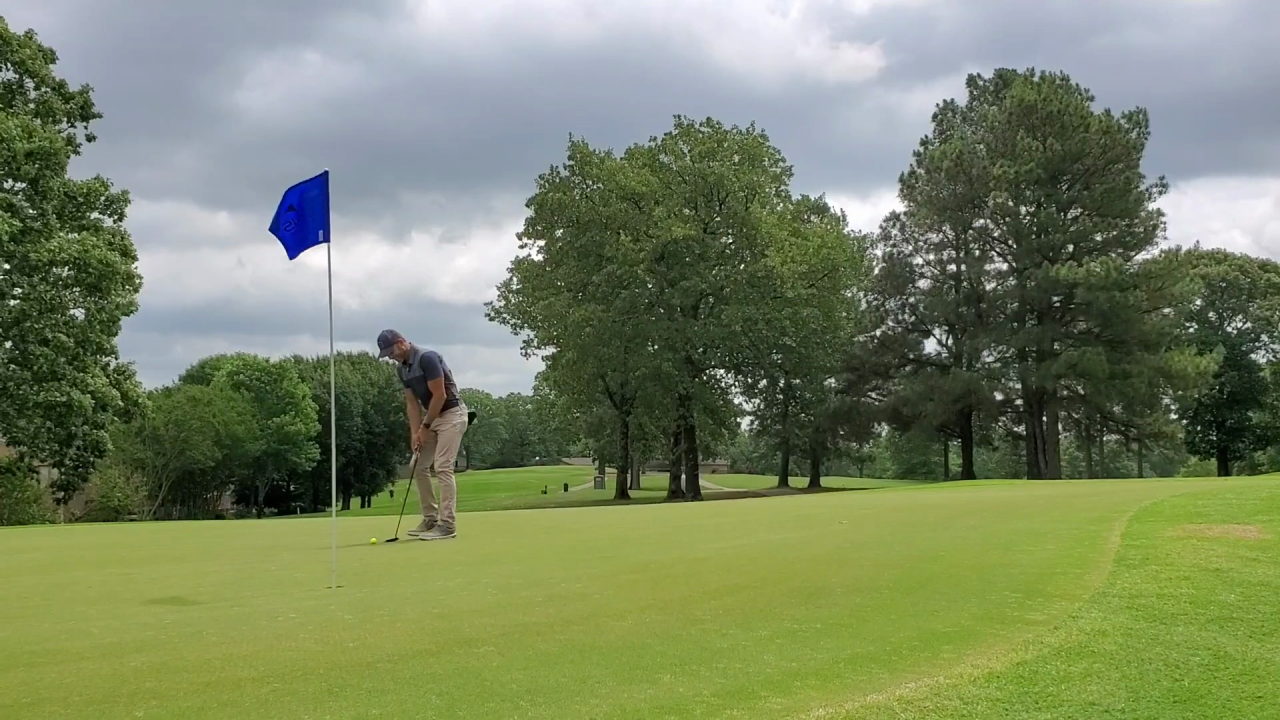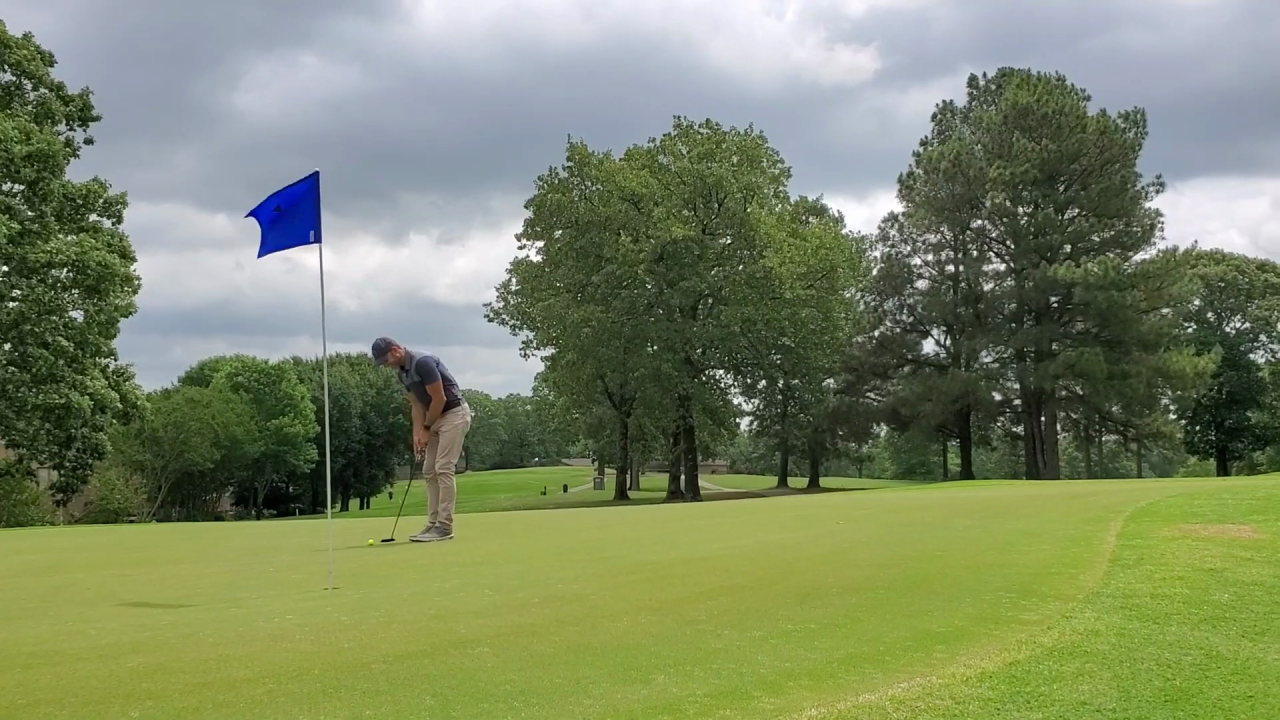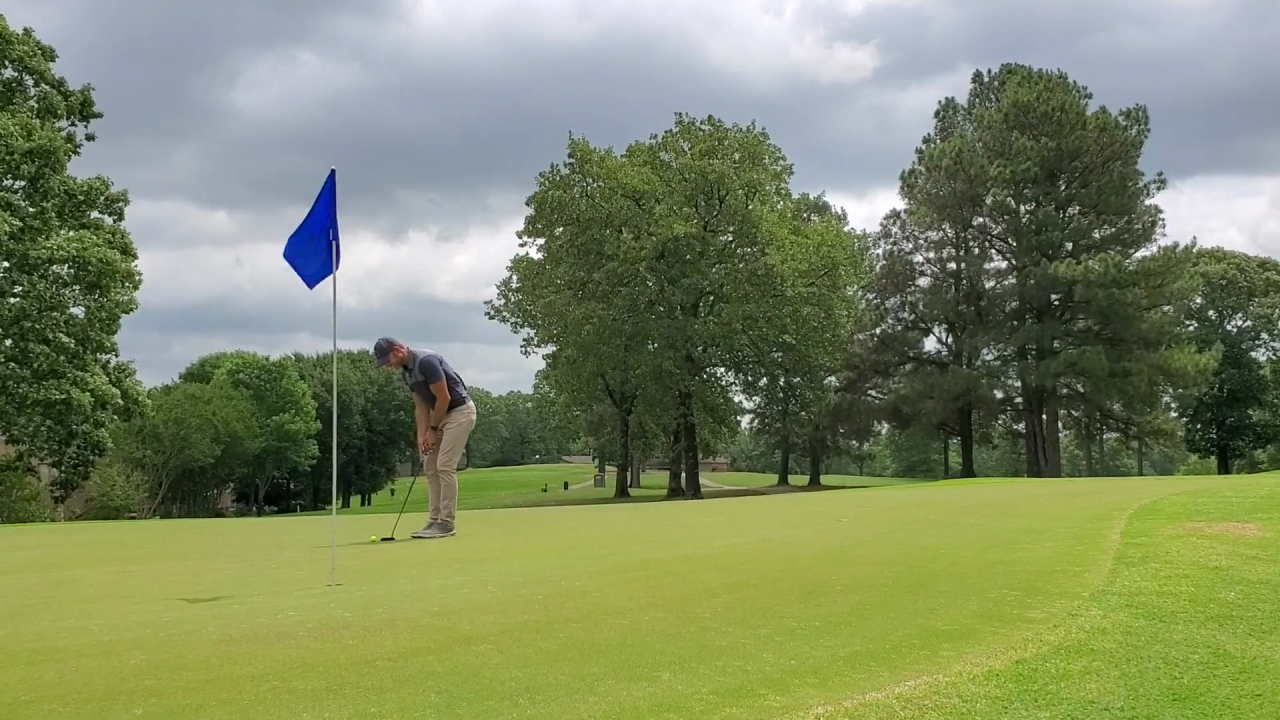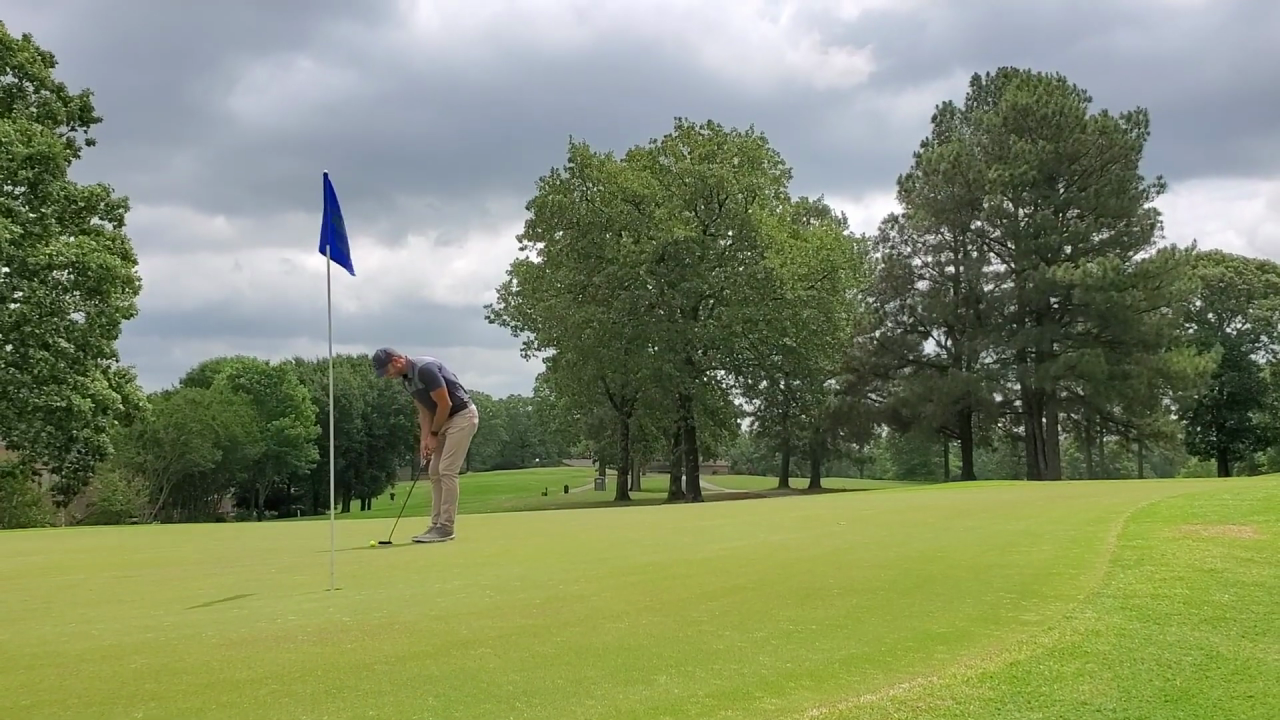
dt=0.4s
person 1, frame 1
left shoulder: (427, 358)
right shoulder: (402, 369)
left elbow: (440, 395)
right elbow: (412, 402)
left wrist: (425, 427)
right wrist: (414, 431)
left hip: (452, 415)
right hip: (431, 419)
left knee: (442, 467)
right knee: (418, 467)
left ankle: (447, 524)
right ankle: (431, 517)
person 1, frame 2
left shoulder: (423, 362)
right shoulder: (402, 373)
left elbow: (439, 399)
right elbow: (417, 405)
left wrist: (426, 429)
right wrist: (416, 434)
left hip: (454, 414)
right hip: (437, 417)
left knee: (444, 469)
right knee: (430, 471)
left ankle: (445, 526)
right ankle: (434, 524)
person 1, frame 3
left shoulder: (426, 361)
right shoulder: (406, 372)
left elbow: (444, 398)
right elbow: (421, 406)
left wrist: (433, 430)
right wrist: (421, 435)
left hip: (460, 412)
right hip: (443, 414)
left knee: (445, 466)
right knee: (431, 467)
left ankle: (447, 523)
right ankle: (435, 520)
person 1, frame 4
left shoulder: (425, 369)
right shoulder: (406, 379)
left elbow: (445, 404)
right elbow: (424, 411)
left wrist: (433, 435)
right wrist: (424, 440)
left hip: (462, 416)
right hip: (446, 420)
left knee: (447, 471)
right knee: (435, 473)
left ankle: (446, 527)
right ankle: (437, 524)
